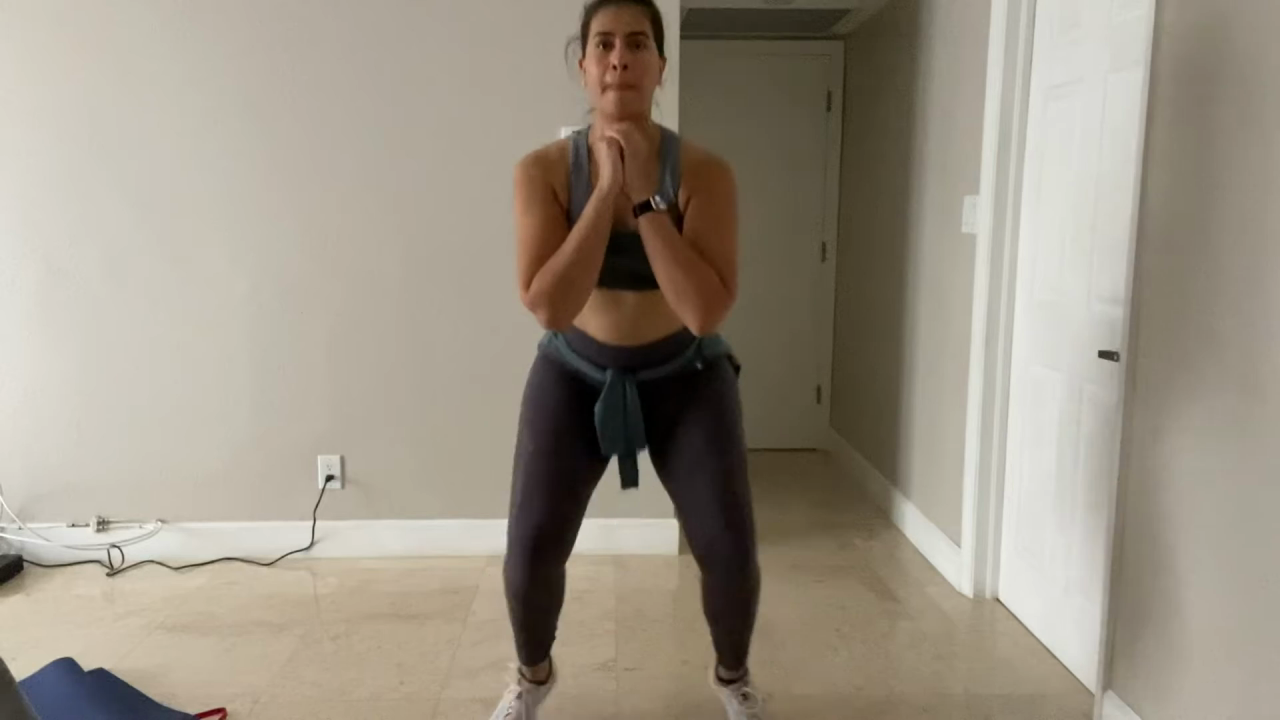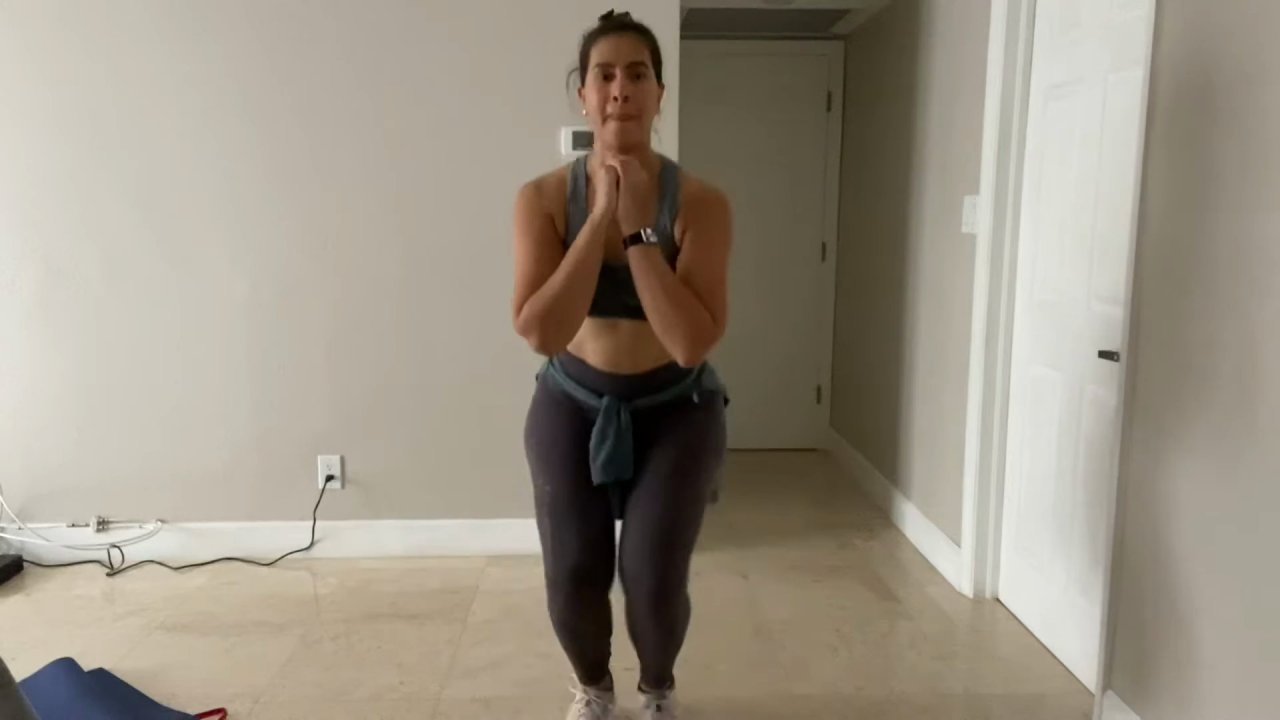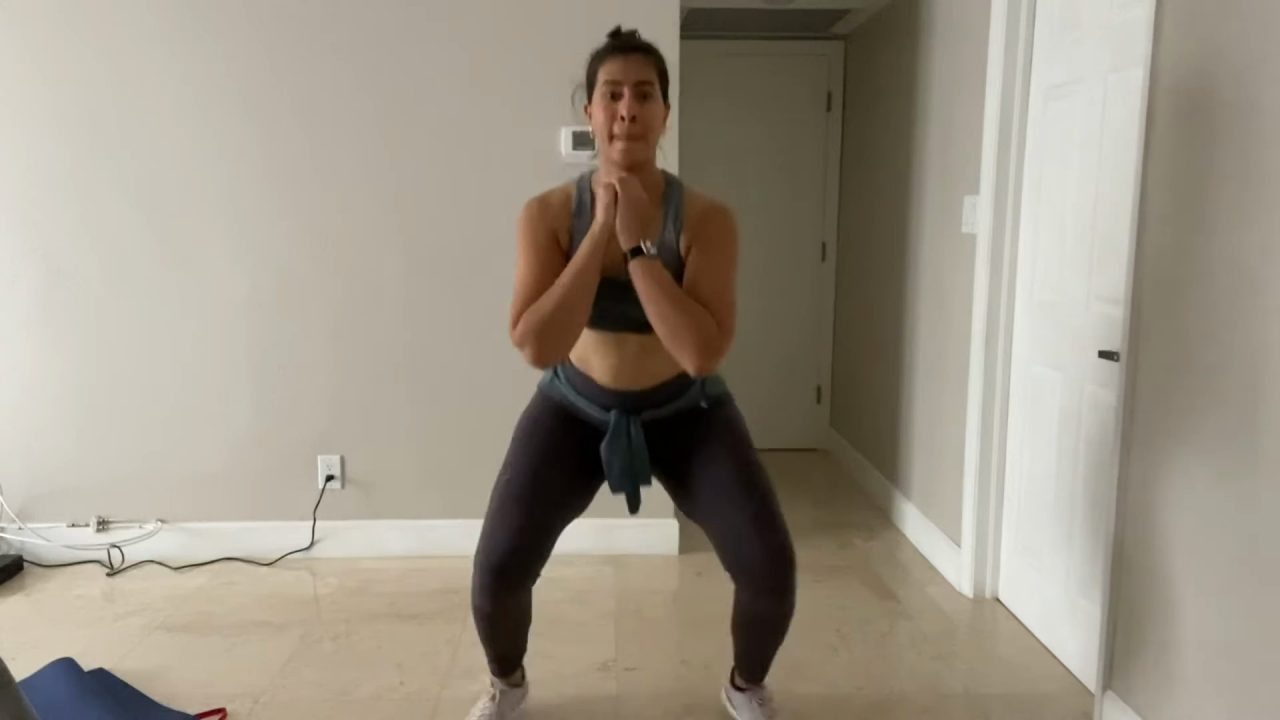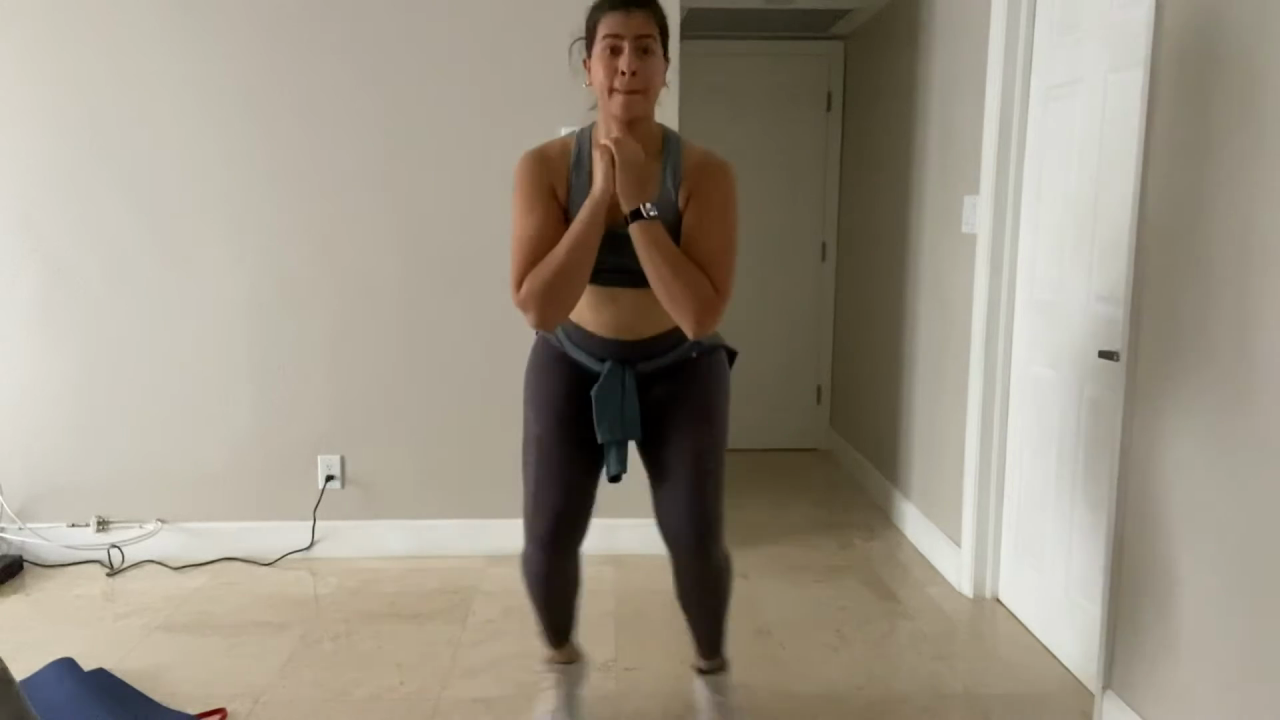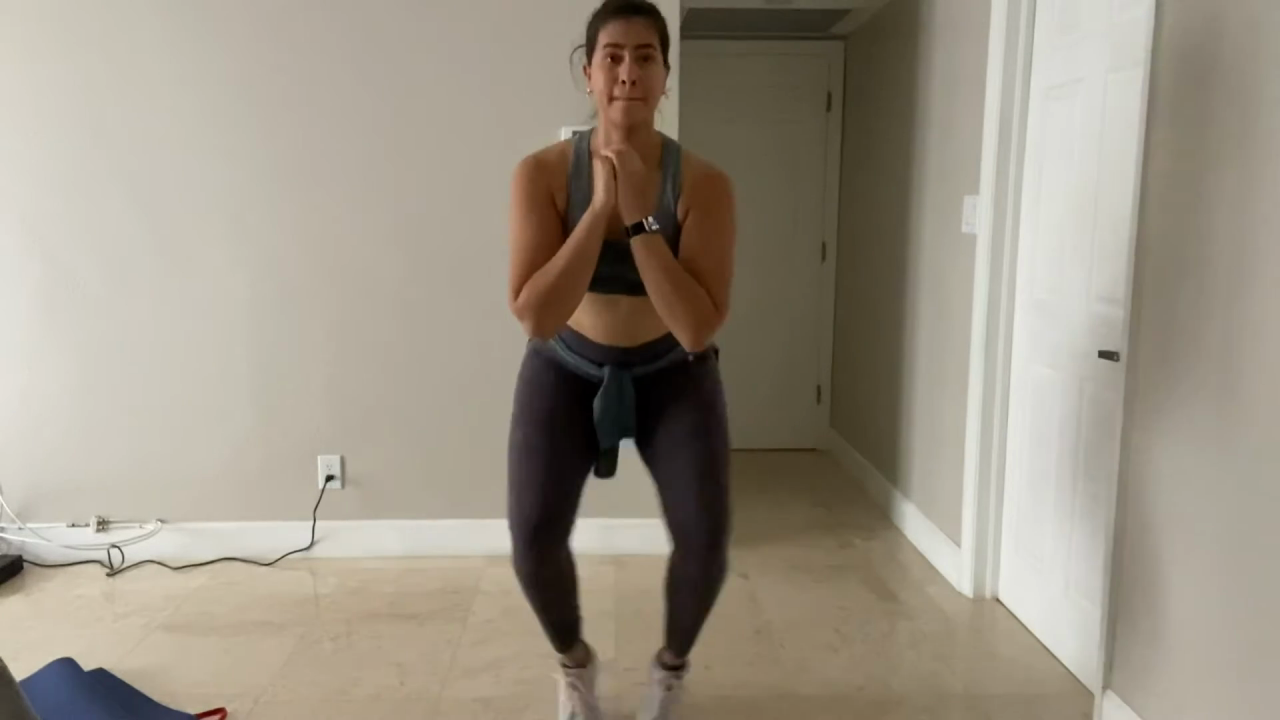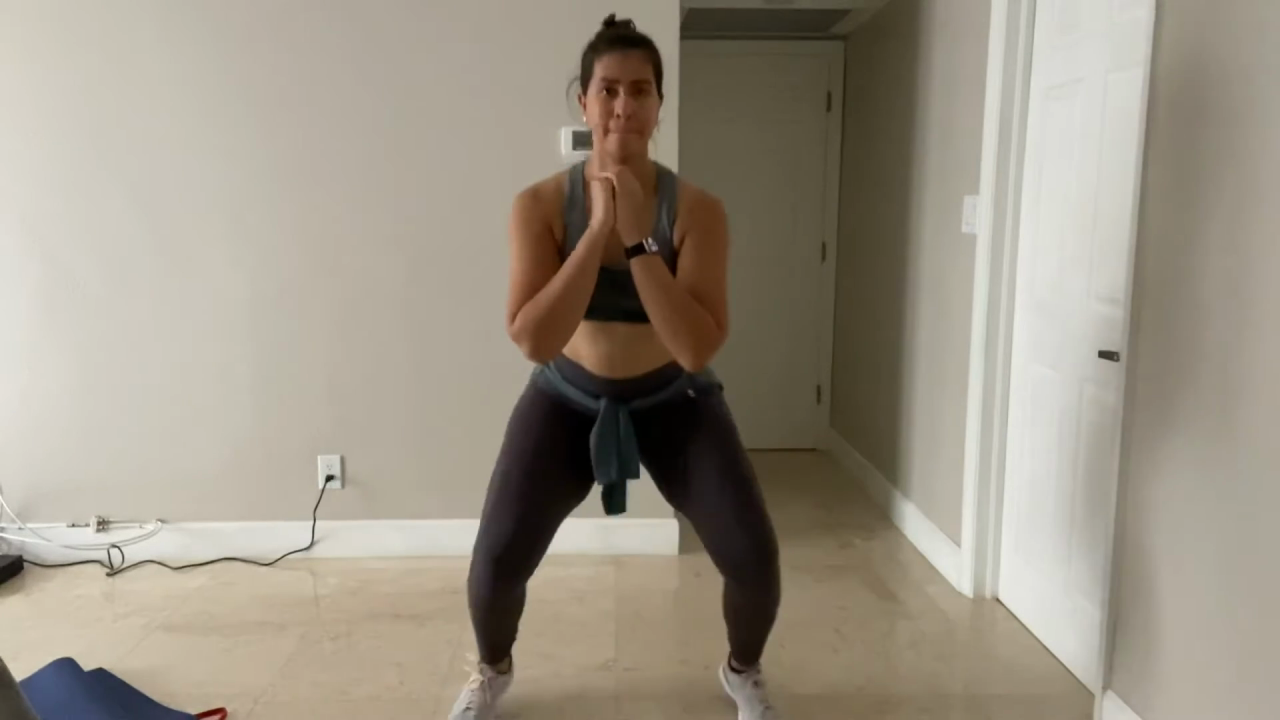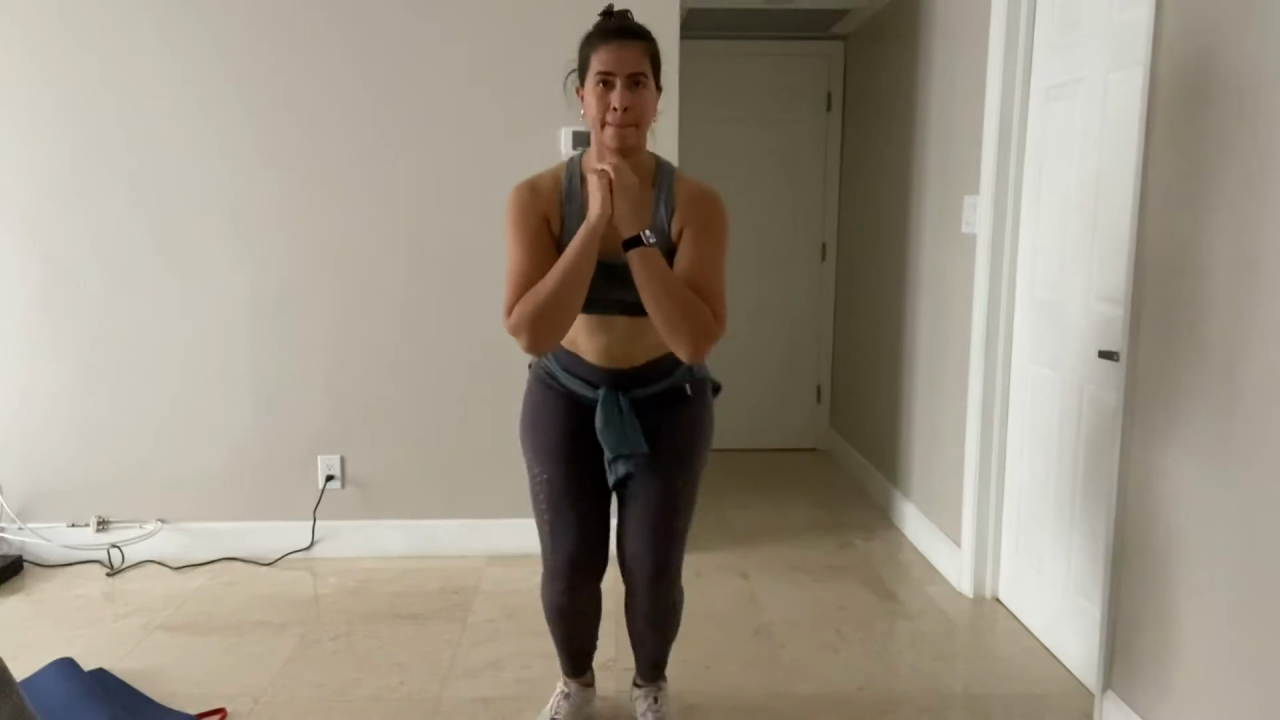
dt=0.3s
person 1, frame 1
left shoulder: (704, 172)
right shoulder: (543, 170)
left elbow: (707, 312)
right elbow: (548, 310)
left wrist: (646, 201)
right wrist: (606, 193)
left hip: (683, 377)
right hip: (575, 375)
left knee: (729, 548)
right knee: (532, 547)
person 1, frame 2
left shoulder: (700, 202)
right shoulder: (543, 197)
left elbow: (695, 341)
right elbow: (540, 334)
left wrist: (638, 230)
right wrist: (601, 218)
left hip: (675, 405)
right hip: (574, 402)
left knee: (653, 577)
right knee: (575, 578)
person 1, frame 3
left shoulder: (706, 217)
right shoulder: (547, 213)
left elbow: (702, 353)
right elbow: (535, 346)
left wrist: (638, 244)
right wrist: (599, 235)
left hip: (684, 413)
right hip: (576, 410)
left knee: (770, 566)
right knee: (499, 566)
person 1, frame 4
left shoulder: (704, 173)
right shoulder: (544, 167)
left elbow: (702, 316)
right elbow: (536, 309)
left wrist: (638, 208)
right wrist: (600, 197)
left hip: (675, 370)
right hip: (573, 366)
left knee: (693, 537)
right knee: (551, 537)
right ankle: (561, 660)
person 1, frame 5
left shoulder: (702, 182)
right shoulder: (541, 174)
left elbow: (700, 327)
right elbow: (535, 316)
left wrist: (641, 218)
right wrist: (602, 209)
left hip: (671, 373)
right hip: (568, 370)
left knee: (703, 537)
right knee: (534, 531)
person 1, frame 6
left shoulder: (697, 210)
right shoulder: (540, 205)
left elbow: (699, 348)
right elbow: (533, 341)
left wrist: (638, 239)
right wrist: (599, 231)
left hip: (673, 403)
right hip: (567, 401)
left knee: (753, 556)
right knee: (498, 558)
person 1, frame 7
left shoulder: (695, 202)
right shoulder: (538, 197)
left elbow: (696, 342)
right elbow: (530, 334)
left wrist: (635, 233)
right wrist: (595, 225)
left hip: (666, 394)
right hip: (568, 392)
left knee: (651, 561)
right knee: (571, 558)
